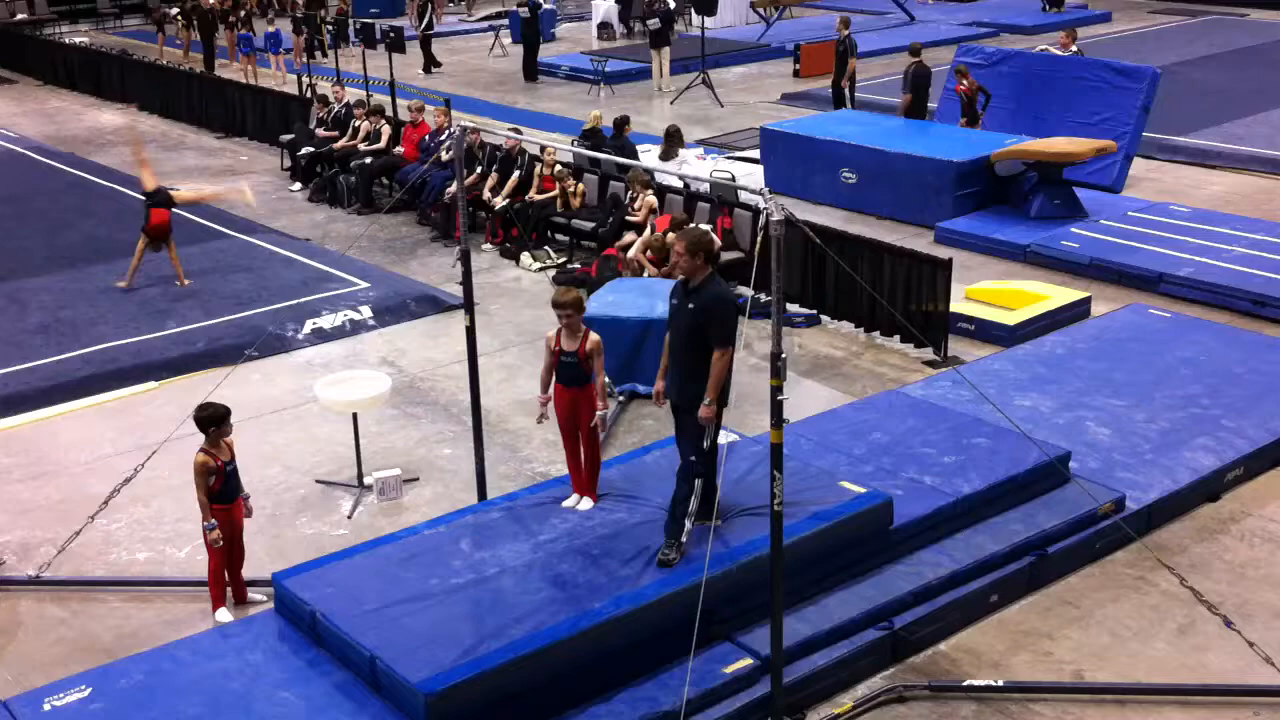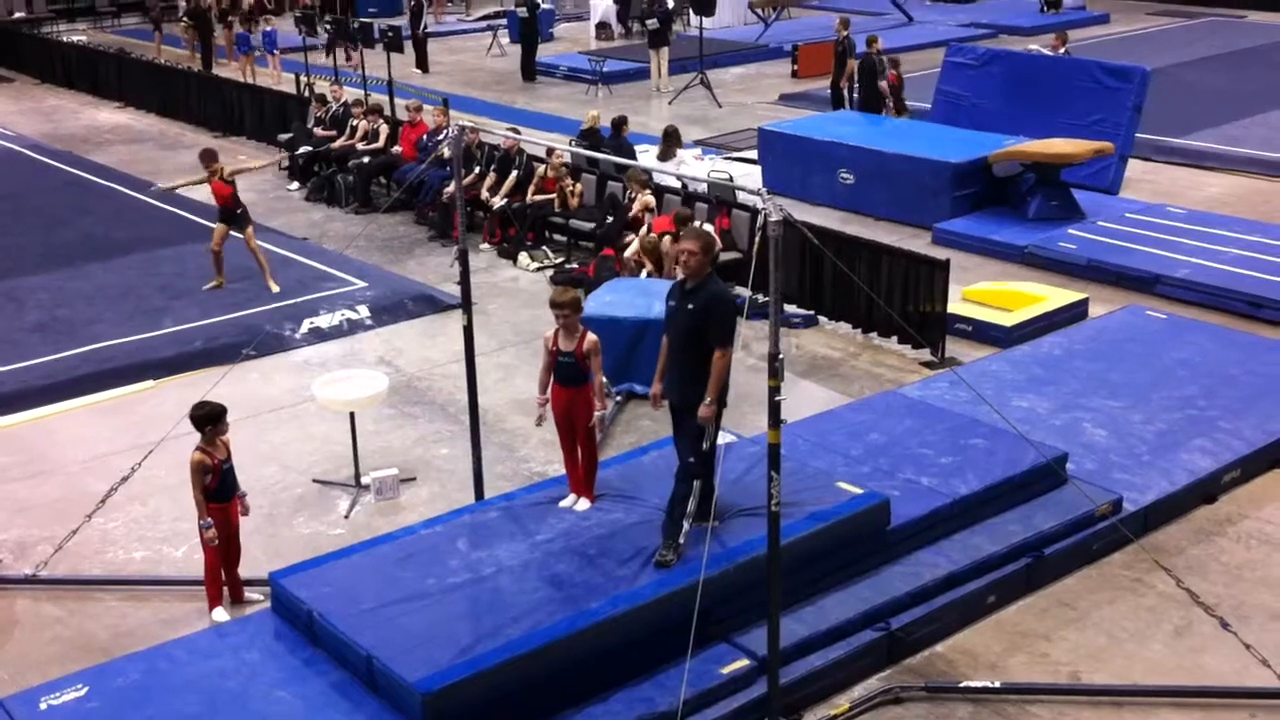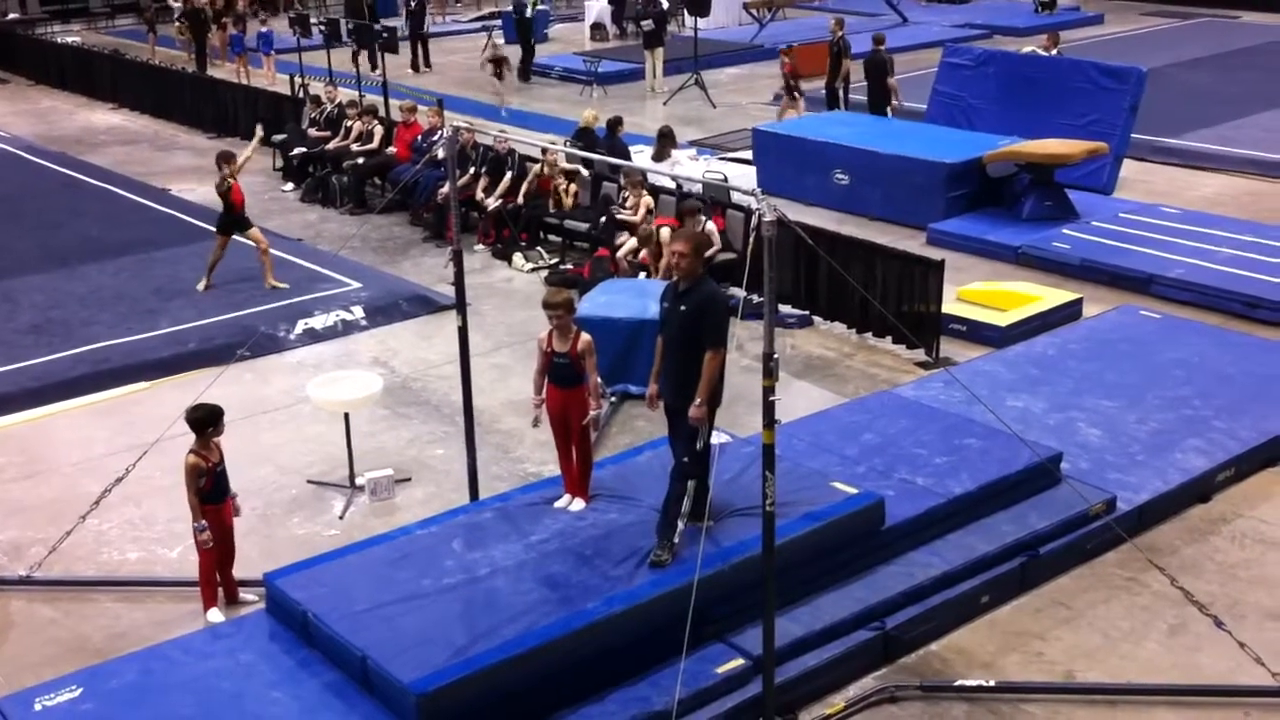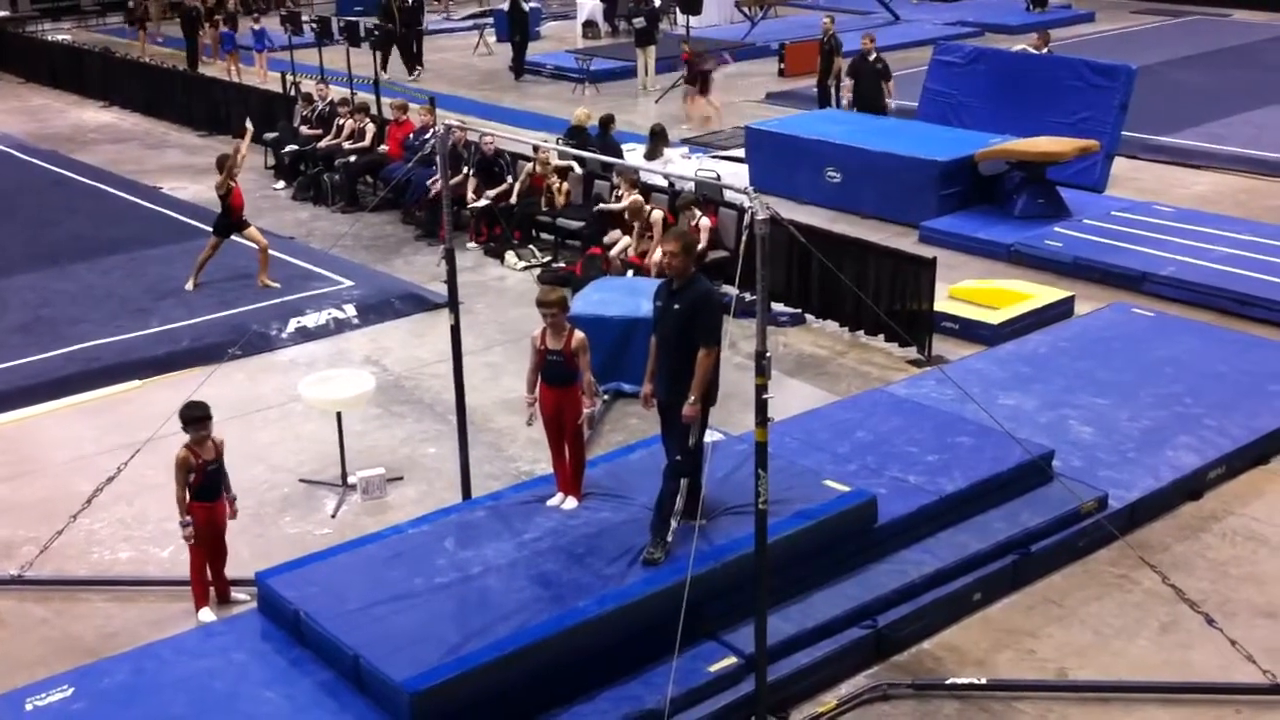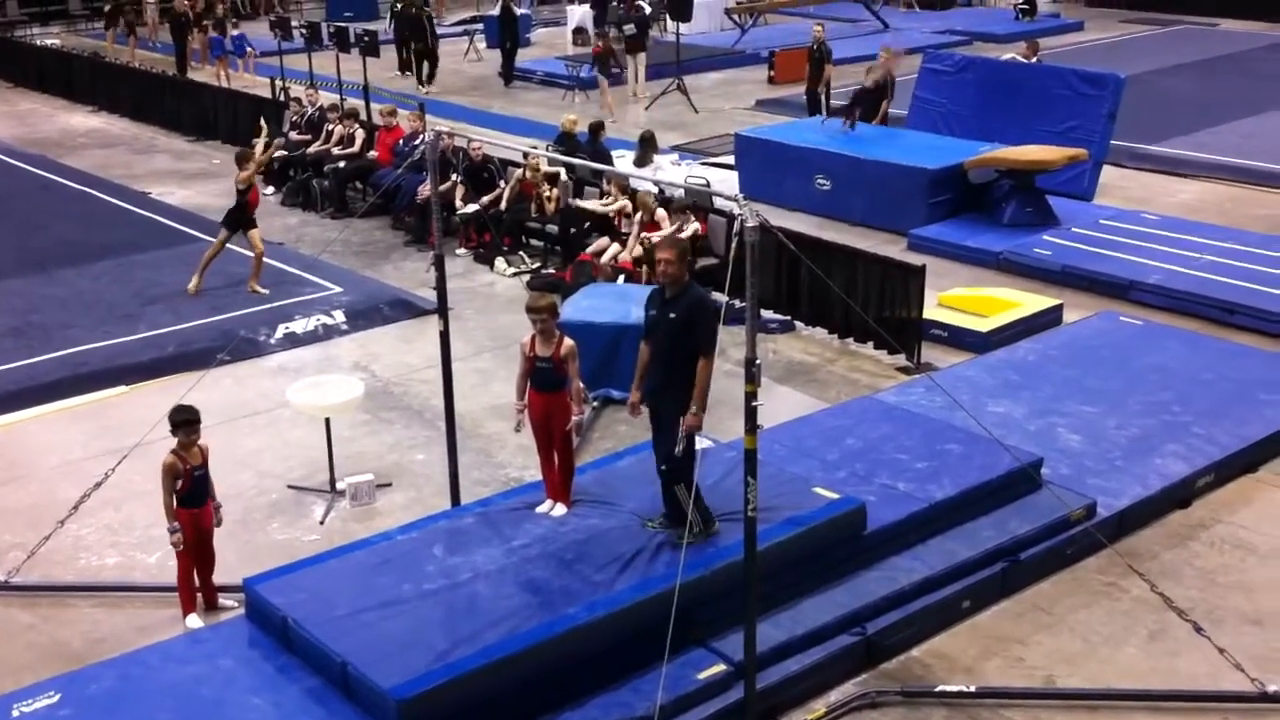
dt=1s
person 1, frame 1
left shoulder: (719, 298)
right shoulder: (679, 289)
left elbow: (723, 353)
left wrist: (710, 401)
right wrist: (661, 376)
left hip: (702, 396)
right hip: (680, 390)
left knee: (692, 465)
right knee: (696, 456)
left ankle: (675, 537)
right ankle: (705, 511)
person 1, frame 2
left shoulder: (719, 297)
right shoulder: (676, 290)
left elbow: (722, 352)
left wrist: (710, 400)
right wrist: (659, 379)
left hip: (702, 396)
right hip: (678, 391)
left knee: (691, 466)
right knee: (693, 457)
left ankle: (673, 537)
right ankle: (703, 511)
person 1, frame 3
left shoulder: (712, 298)
right shoulder: (670, 291)
left elbow: (715, 353)
left wrist: (701, 401)
right wrist: (654, 380)
left hip: (696, 396)
right hip: (673, 391)
left knee: (685, 465)
right knee: (690, 457)
left ankle: (667, 537)
right ankle: (698, 510)
person 1, frame 4
left shoulder: (705, 296)
right shoulder: (663, 289)
left elbow: (708, 351)
left wrist: (695, 399)
right wrist: (649, 380)
left hip: (690, 394)
right hip: (667, 389)
left knee: (679, 463)
right knee: (680, 455)
left ankle: (660, 535)
right ankle: (690, 508)
person 1, frame 5
left shoulder: (700, 303)
right shoulder: (655, 297)
left elbow: (706, 360)
left wrist: (696, 408)
right wrist: (637, 387)
left hip: (682, 399)
right hip: (657, 394)
left knee: (673, 464)
right knee: (666, 460)
left ankle: (701, 522)
right ankle: (675, 514)
person 2, frame 1
left shoulder: (593, 341)
right shoulder: (552, 338)
left elbow: (600, 376)
right elbow: (547, 371)
left wrist: (601, 408)
right wrist: (543, 402)
left hip: (585, 396)
right hip: (563, 396)
left knee: (590, 446)
right knee: (570, 445)
left ankle: (590, 493)
right ankle: (577, 490)
person 2, frame 2
left shoulder: (590, 341)
right shoulder: (550, 338)
left elbow: (597, 376)
right elbow: (546, 371)
left wrist: (600, 408)
right wrist: (541, 403)
left hip: (582, 397)
right hip: (560, 396)
left knee: (587, 446)
right knee: (567, 446)
left ankle: (587, 493)
right ankle: (574, 490)
person 2, frame 3
left shoulder: (584, 341)
right shoulder: (544, 339)
left elbow: (592, 376)
right elbow: (540, 372)
left wrist: (595, 408)
right wrist: (537, 403)
left hip: (577, 396)
right hip: (555, 397)
left knee: (581, 446)
right knee: (562, 446)
left ankle: (581, 493)
right ankle: (569, 490)
person 2, frame 4
left shoulder: (578, 339)
right shoulder: (537, 337)
left elbow: (586, 374)
right elbow: (533, 370)
left wrist: (589, 405)
right wrist: (530, 401)
left hip: (571, 395)
right hip: (548, 395)
left knee: (574, 445)
right knee: (555, 445)
left ankle: (574, 492)
right ankle: (561, 489)
person 2, frame 5
left shoulder: (567, 346)
right shoulder: (527, 344)
left elbow: (575, 381)
right elbow: (522, 377)
left wrist: (577, 413)
right wrist: (519, 408)
left hip: (559, 402)
right hip: (537, 402)
left knee: (563, 452)
right knee: (544, 452)
left ankle: (563, 499)
right ankle: (551, 496)
person 3, frame 1
left shoulder: (228, 444)
right shoulder: (203, 460)
right elbow: (202, 495)
left wrist: (245, 498)
right wrist: (210, 526)
left hip: (235, 507)
right hip: (218, 513)
left knee: (237, 554)
right knee: (218, 560)
left ankle: (241, 594)
right ankle: (219, 605)
person 3, frame 2
left shoulder: (224, 442)
right shoulder: (199, 458)
right elbow: (198, 493)
left wrist: (241, 496)
right wrist: (206, 524)
left hip: (230, 506)
right hip: (213, 511)
left knee: (233, 553)
right knee: (215, 559)
left ankle: (237, 593)
right ankle: (216, 605)
person 3, frame 3
left shoulder: (216, 444)
right shoulder: (193, 461)
right elbow: (192, 495)
left wrist: (232, 498)
right wrist: (200, 527)
left hip: (224, 507)
right hip: (208, 513)
left knee: (227, 554)
right knee: (209, 560)
left ankle: (232, 594)
right ankle: (210, 606)
person 3, frame 4
left shoulder: (217, 443)
right shoulder: (185, 456)
right elbow: (180, 490)
left wrist: (231, 499)
right wrist: (185, 522)
left hip: (218, 506)
right hip: (198, 511)
left knee: (219, 552)
right knee: (200, 558)
left ankle: (223, 593)
right ankle: (202, 605)
person 3, frame 5
left shoulder: (203, 450)
right shoulder: (171, 462)
right elbow: (167, 497)
left wrist: (216, 507)
right wrist: (173, 528)
left hip: (204, 512)
right hip: (185, 517)
left knee: (207, 558)
right knee: (187, 564)
left ankle: (211, 599)
right ankle: (189, 611)
